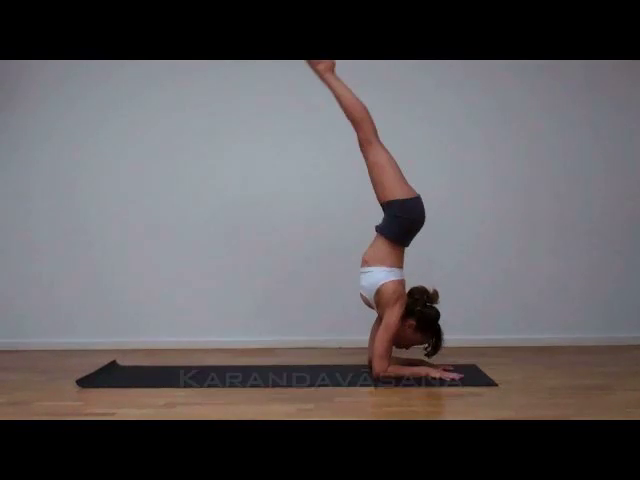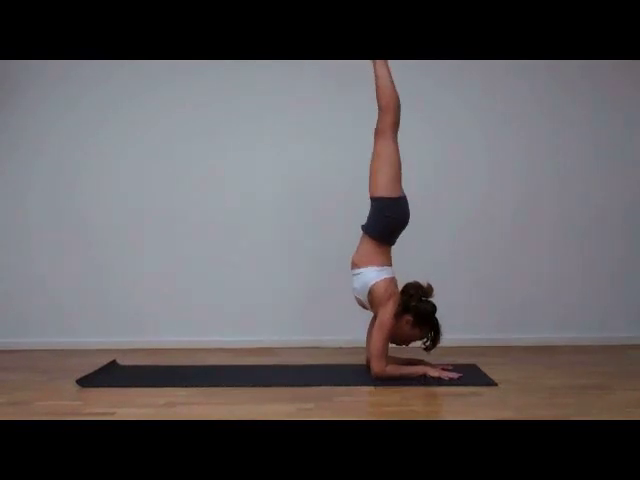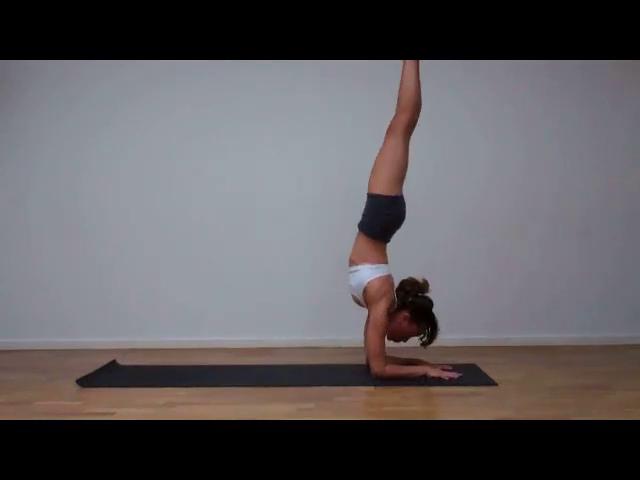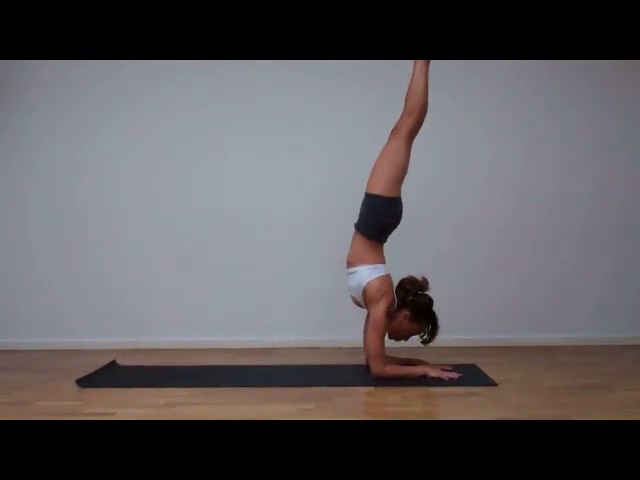
dt=0.5s
person 1, frame 1
right shoulder: (395, 306)
right elbow: (380, 368)
right wrist: (425, 370)
left hip: (402, 216)
right hip: (402, 214)
right knee: (369, 139)
person 1, frame 2
right shoulder: (388, 305)
right elbow: (379, 368)
right wrist: (424, 368)
left hip: (387, 214)
right hip: (387, 213)
right knee: (386, 129)
person 1, frame 3
right shoulder: (382, 303)
right elbow: (378, 367)
right wrist: (424, 369)
left hip: (382, 211)
right hip: (383, 210)
left knee: (400, 130)
right knee: (400, 128)
person 1, frame 4
right shoulder: (381, 304)
right elbow: (378, 368)
right wrist: (424, 369)
left hip: (379, 212)
right hip: (379, 211)
left knee: (404, 132)
